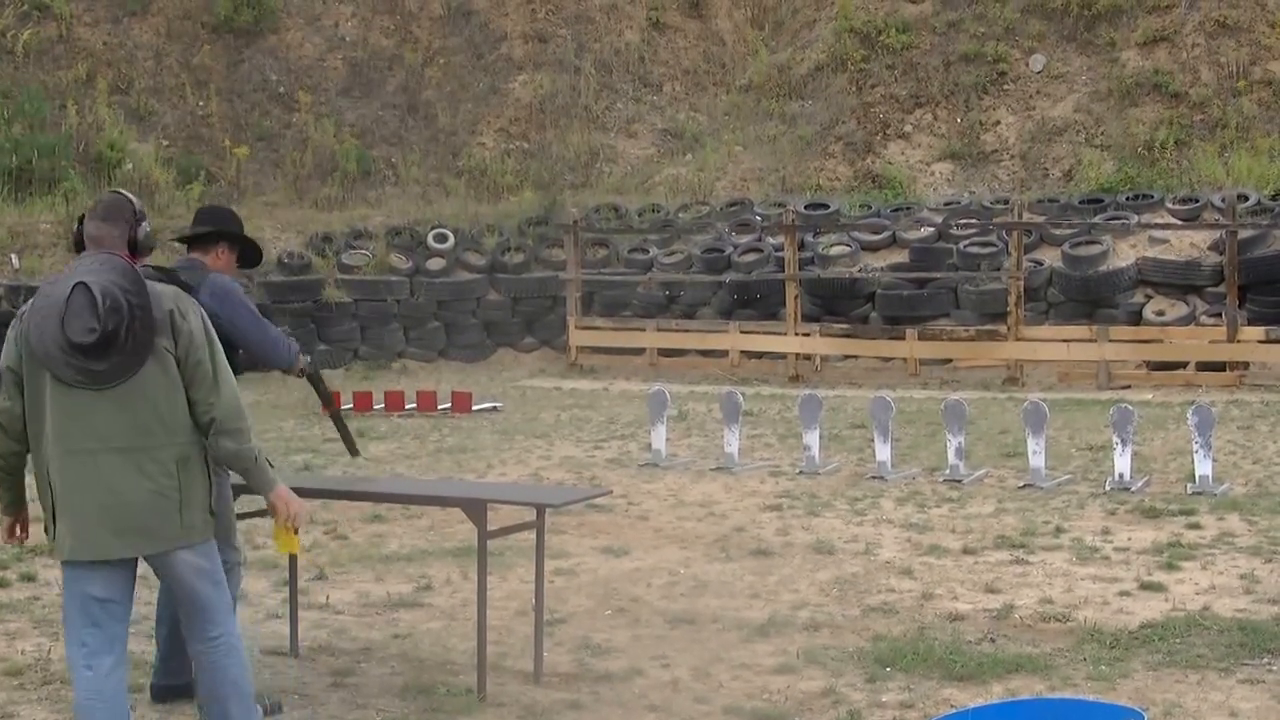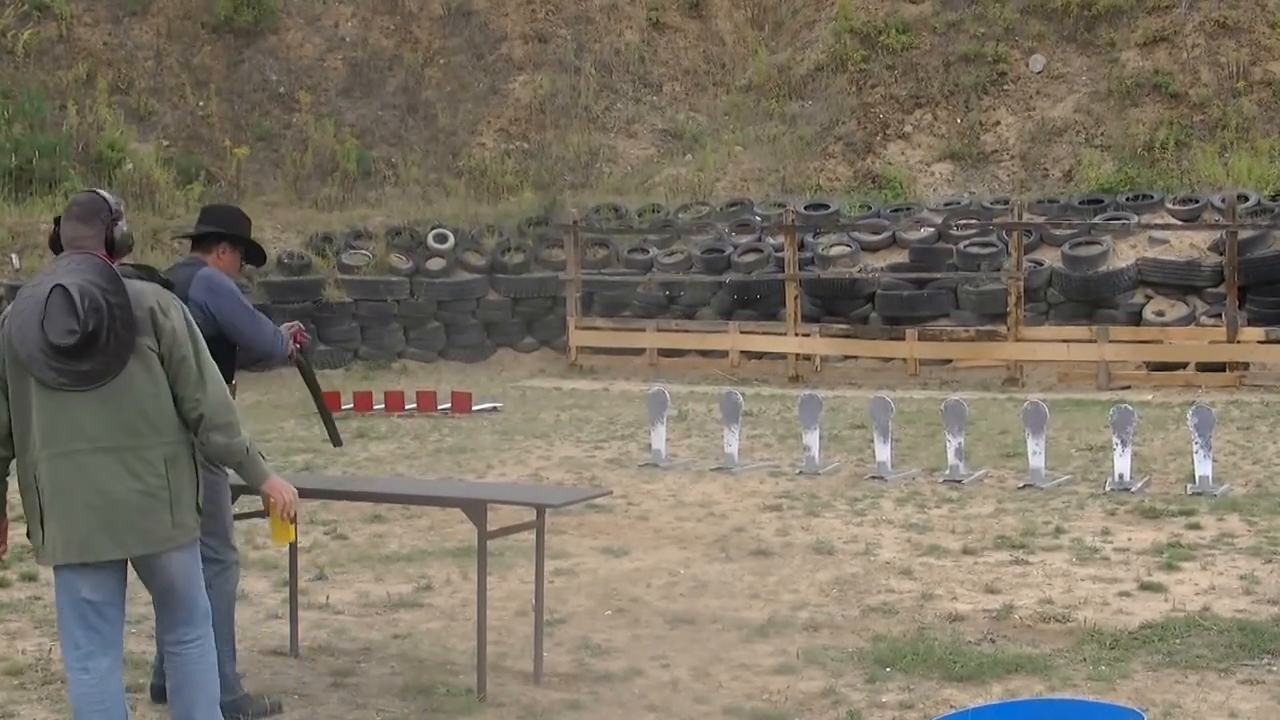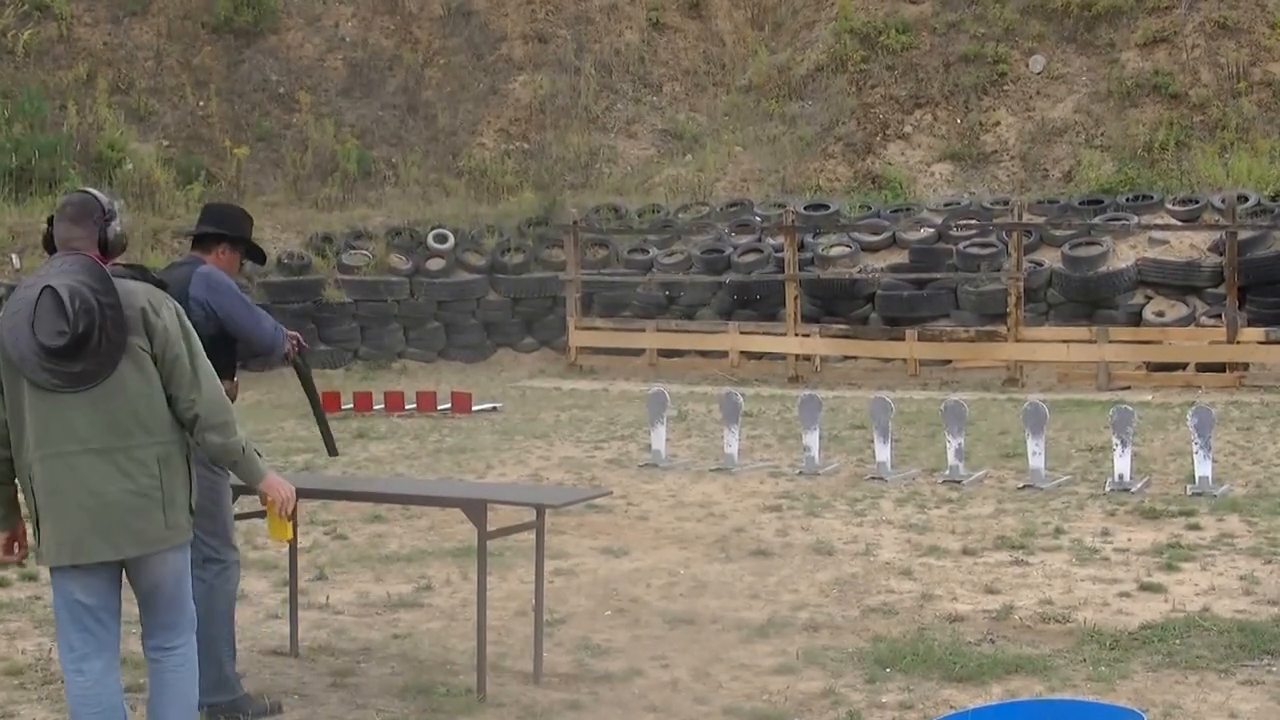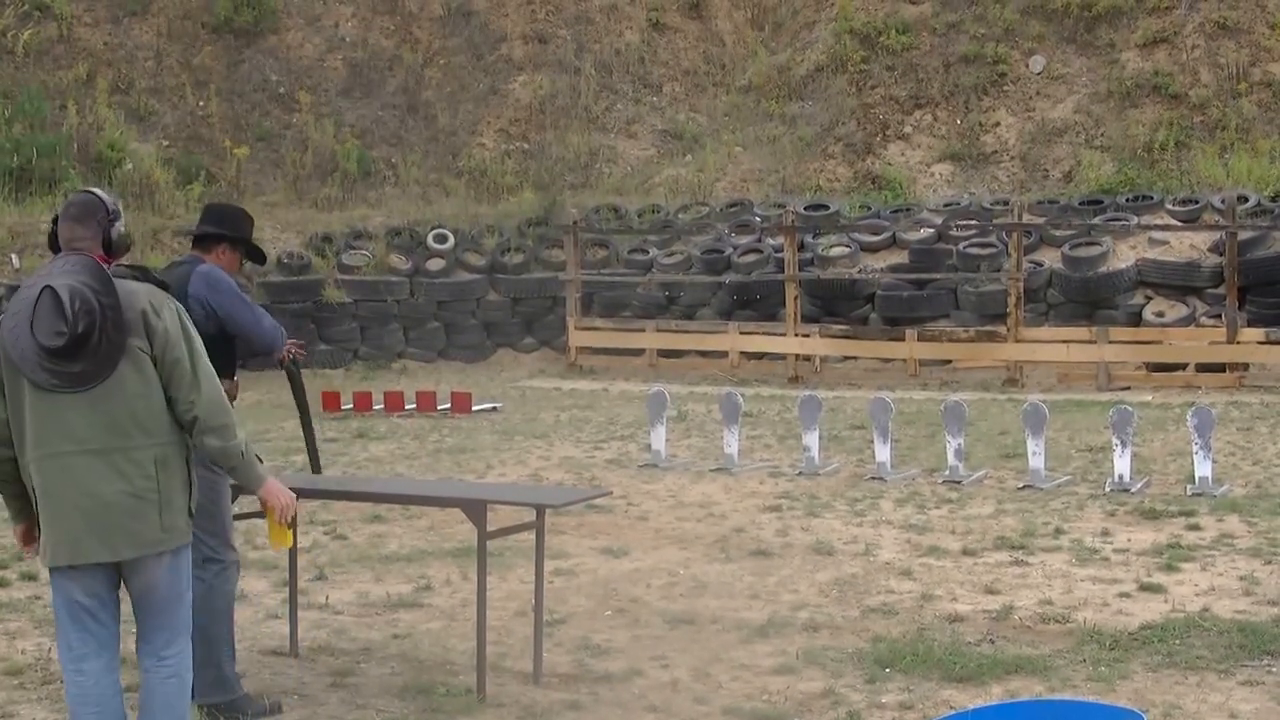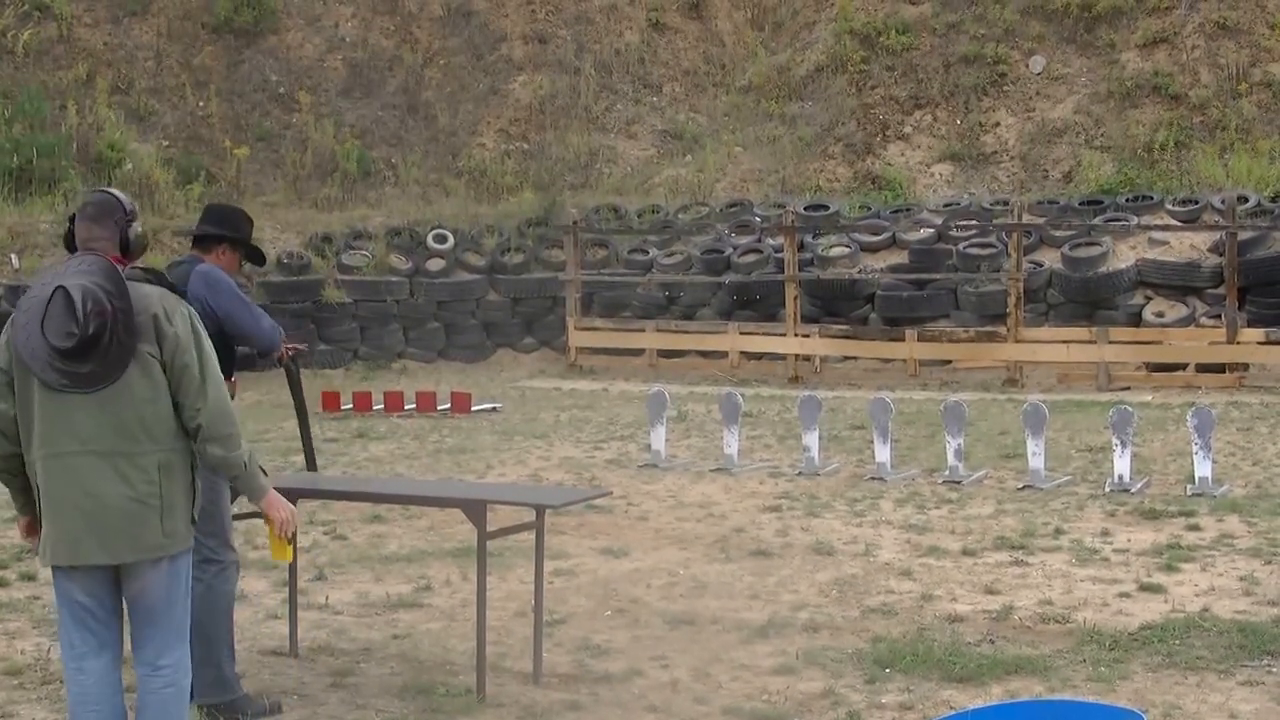
dt=0.2s
person 1, frame 1
right shoulder: (172, 307)
right elbow: (220, 412)
right wrist: (268, 484)
left hip: (83, 514)
right hip: (171, 506)
left knee: (96, 655)
right knee: (214, 628)
person 1, frame 2
right shoulder: (154, 305)
right elbow: (207, 407)
right wrist: (260, 476)
left hip: (73, 516)
right hip: (158, 506)
left knee: (91, 656)
right knee: (188, 634)
person 1, frame 3
right shoulder: (147, 305)
right elbow: (202, 406)
right wrist: (257, 474)
left hip: (69, 518)
right hip: (152, 508)
left knee: (88, 659)
right knee: (171, 642)
person 1, frame 4
right shoulder: (149, 306)
right elbow: (202, 410)
right wrist: (256, 479)
left hip: (68, 518)
right hip: (151, 510)
left knee: (86, 657)
right knee: (165, 651)
person 1, frame 5
right shoulder: (162, 311)
right elbow: (209, 418)
right wrist: (260, 491)
left hip: (71, 519)
right hip: (153, 515)
left knee: (88, 659)
right knee: (162, 656)
person 2, frame 1
left shoulder: (158, 283)
right shoulder: (214, 285)
right elbow: (269, 347)
left wrist: (271, 348)
right wrist: (294, 358)
right knee: (218, 560)
left ankle: (171, 675)
person 2, frame 2
left shoulder: (169, 281)
right shoulder: (207, 281)
right elbow: (261, 341)
left wrist: (274, 336)
right wrist: (282, 343)
right knee: (216, 560)
left ankle: (171, 675)
person 2, frame 3
left shoulder: (170, 280)
right shoulder: (207, 279)
right elbow: (265, 334)
left wrist: (266, 345)
right wrist: (280, 342)
left knee: (184, 556)
right knee: (215, 561)
person 2, frame 4
left shoulder: (170, 279)
right shoulder: (207, 278)
right elbow: (263, 332)
left wrist: (265, 351)
right wrist: (277, 344)
right knee: (214, 560)
person 2, frame 5
left shoulder: (168, 280)
right shoulder: (205, 277)
right elbow: (260, 332)
left wrist: (251, 350)
right wrist: (278, 342)
left knee: (184, 556)
right knee: (214, 561)
